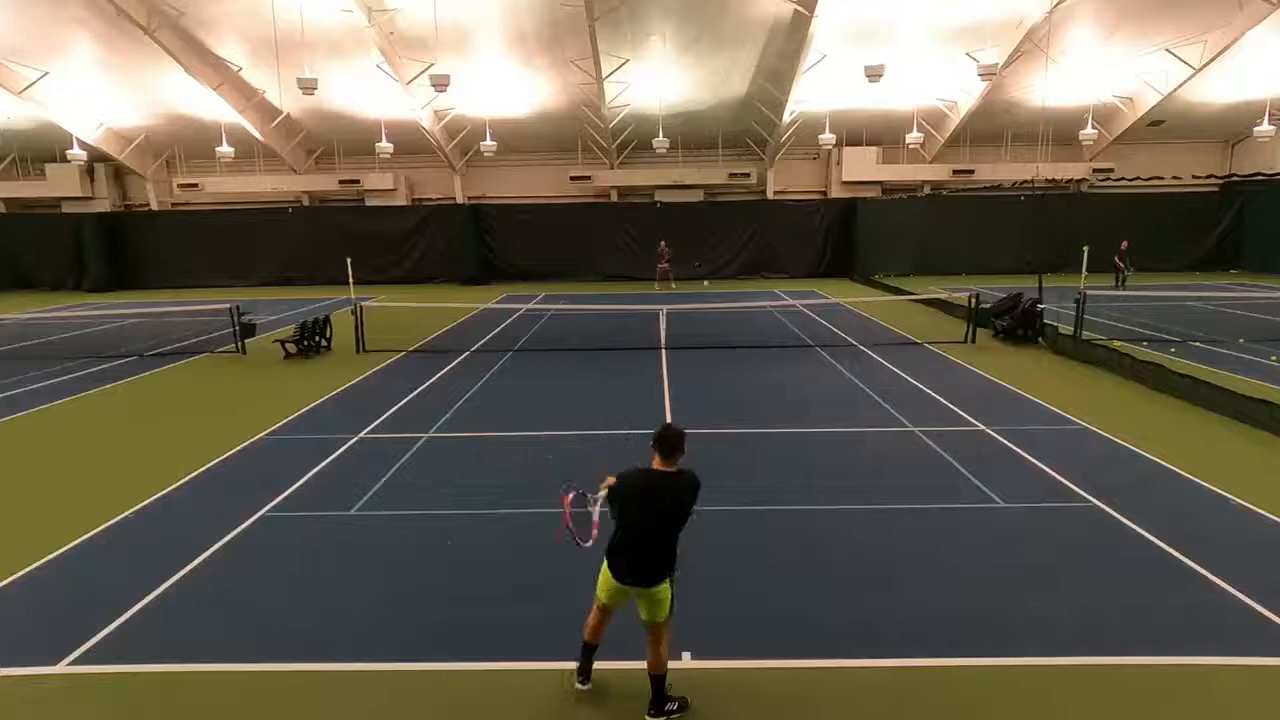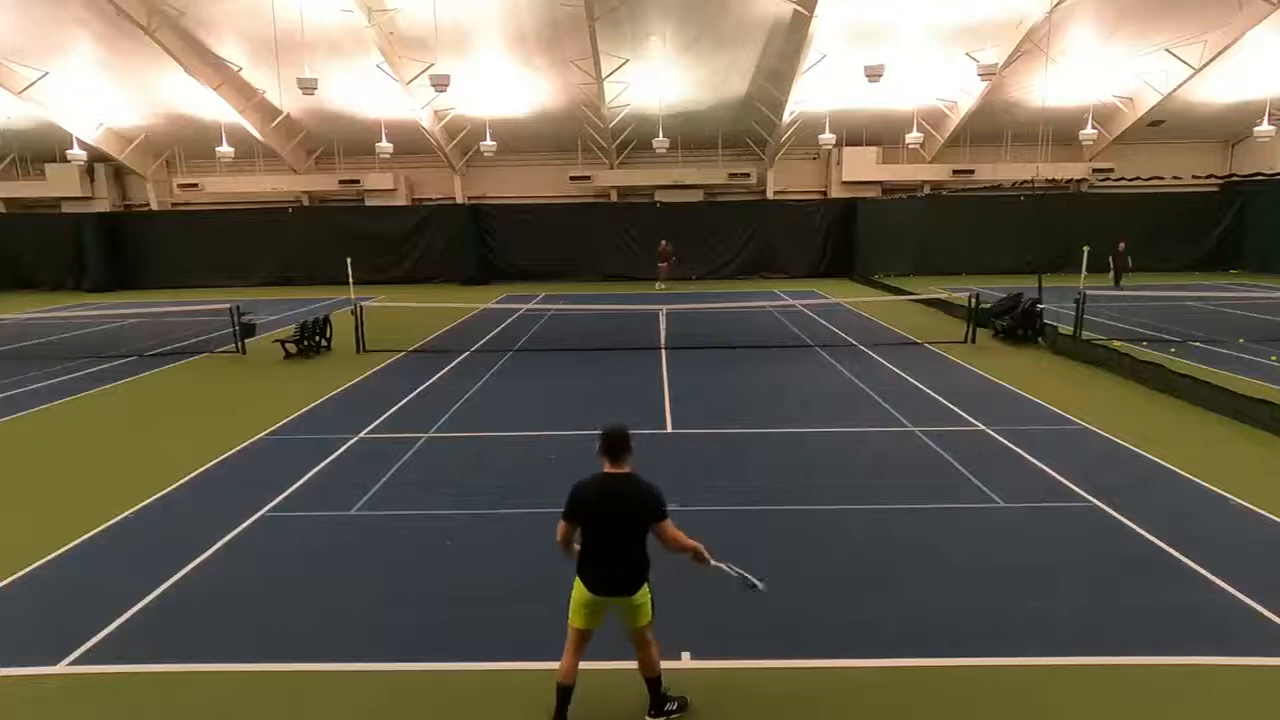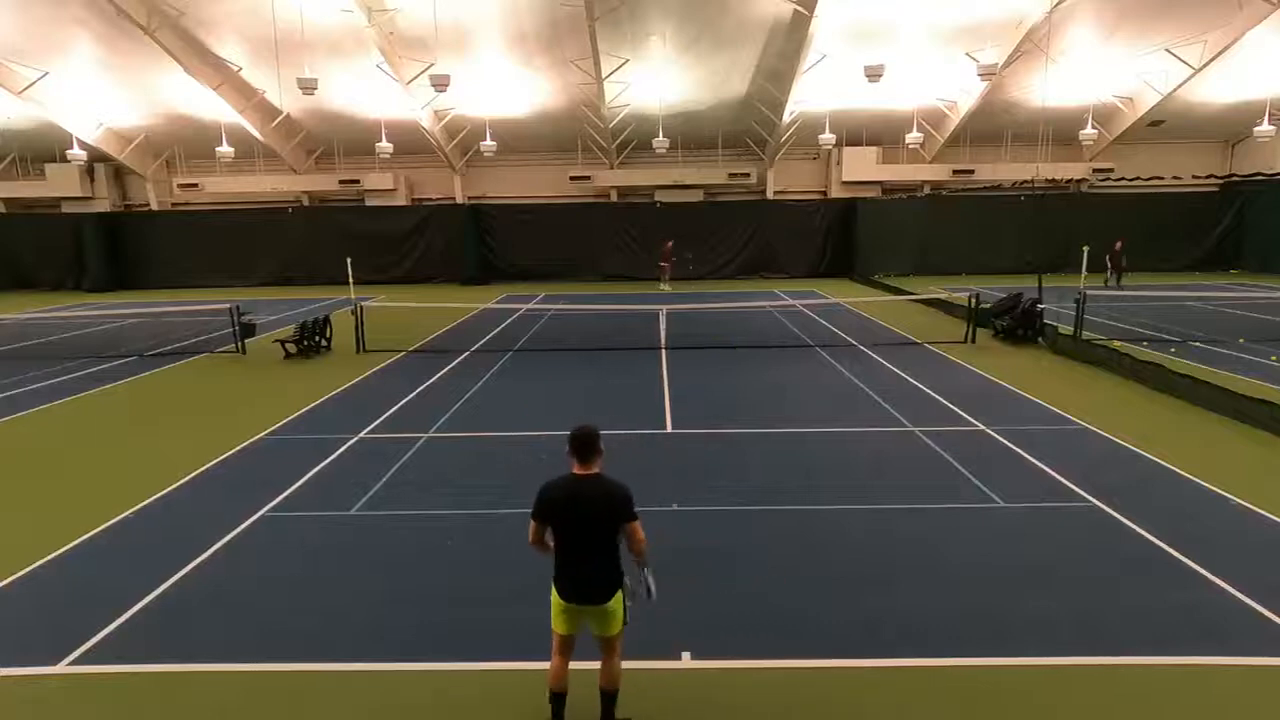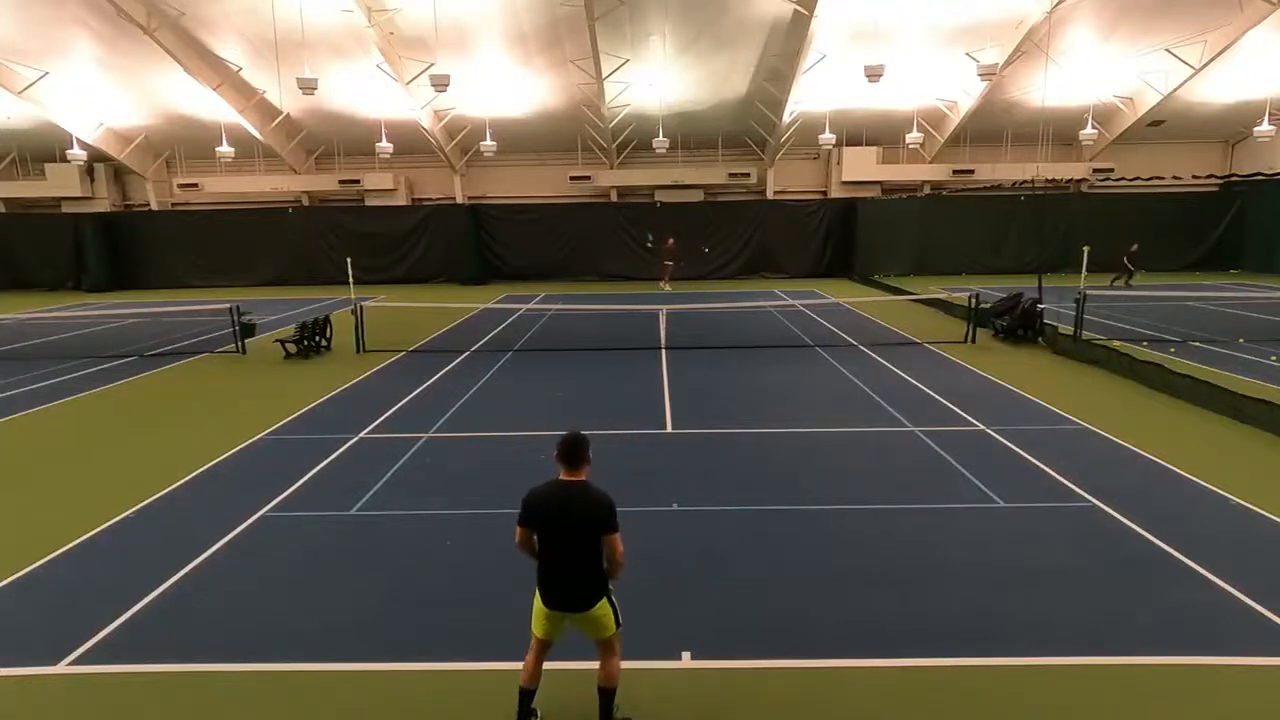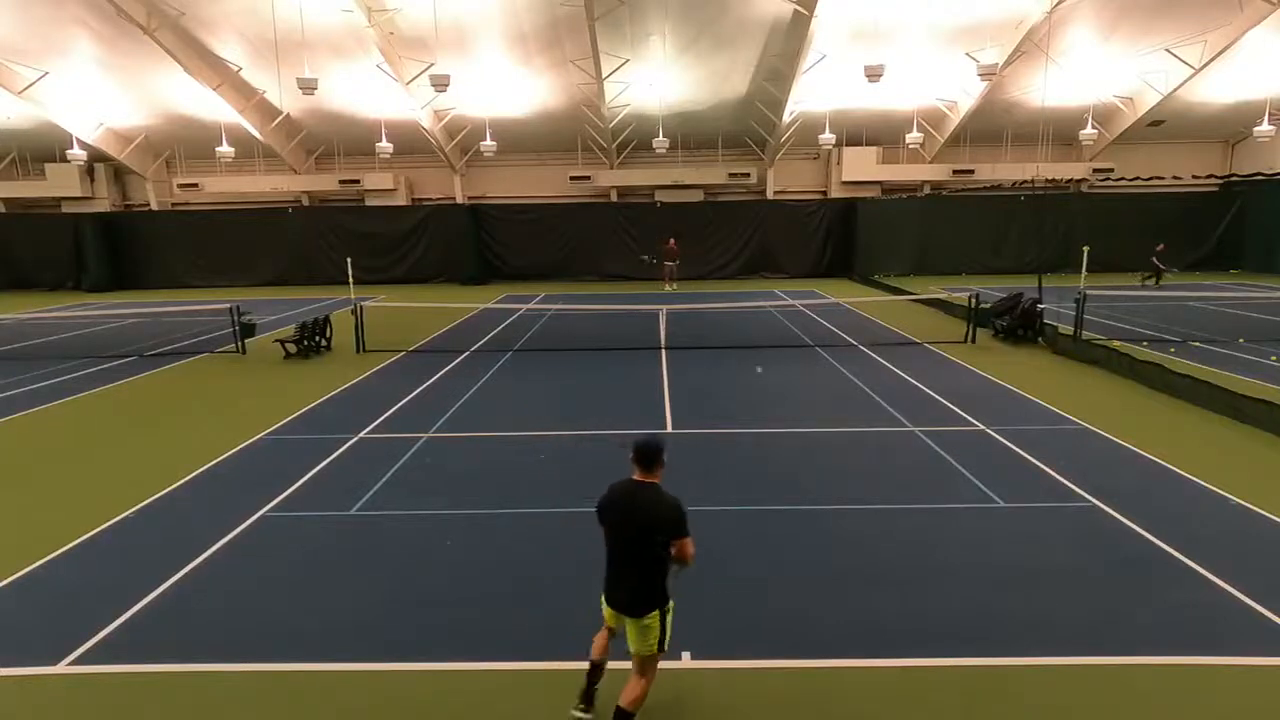
dt=0.5s
person 1, frame 1
left shoulder: (627, 480)
right shoulder: (690, 483)
left hip: (617, 566)
right hip: (655, 575)
left knee: (600, 611)
right knee: (658, 638)
left ankle: (584, 671)
person 1, frame 2
left shoulder: (582, 490)
right shoulder: (647, 493)
left elbow: (563, 538)
right elbow: (669, 539)
left wrist: (575, 553)
right wrist: (697, 548)
left hip: (590, 582)
right hip: (632, 584)
left knee: (573, 647)
right knee: (644, 643)
person 1, frame 3
left shoulder: (550, 491)
right shoulder: (617, 493)
left elbow: (535, 539)
right elbow: (638, 543)
right wrist: (641, 560)
left hip: (566, 587)
right hip: (607, 588)
left knee: (561, 654)
right knee: (611, 653)
person 1, frame 4
left shoulder: (535, 497)
right shoulder: (601, 501)
left elbow: (522, 542)
right elbow: (616, 555)
right wrist: (611, 572)
left hip: (549, 592)
right hip: (591, 594)
left knee: (537, 651)
right knee: (610, 652)
person 1, frame 5
left shoulder: (610, 495)
right shoulder: (670, 507)
right elbow: (686, 557)
left hip: (613, 592)
right hip: (648, 602)
left knee: (607, 632)
right knee: (643, 673)
